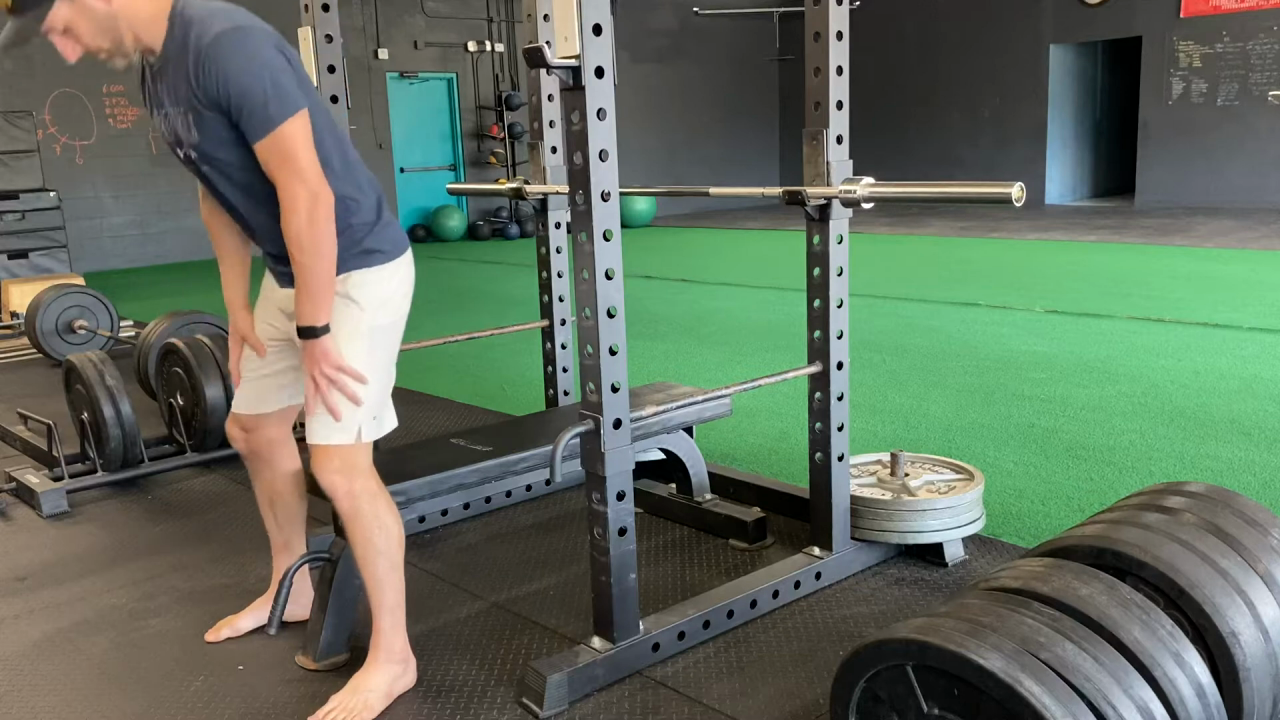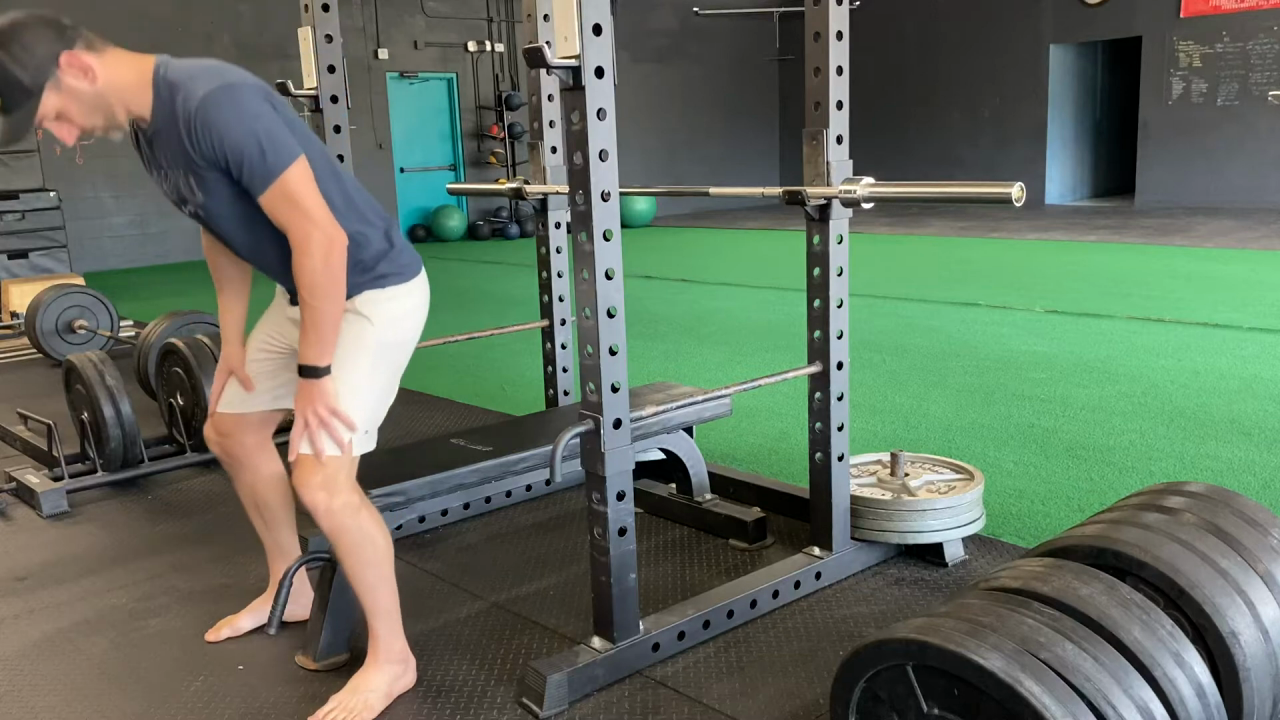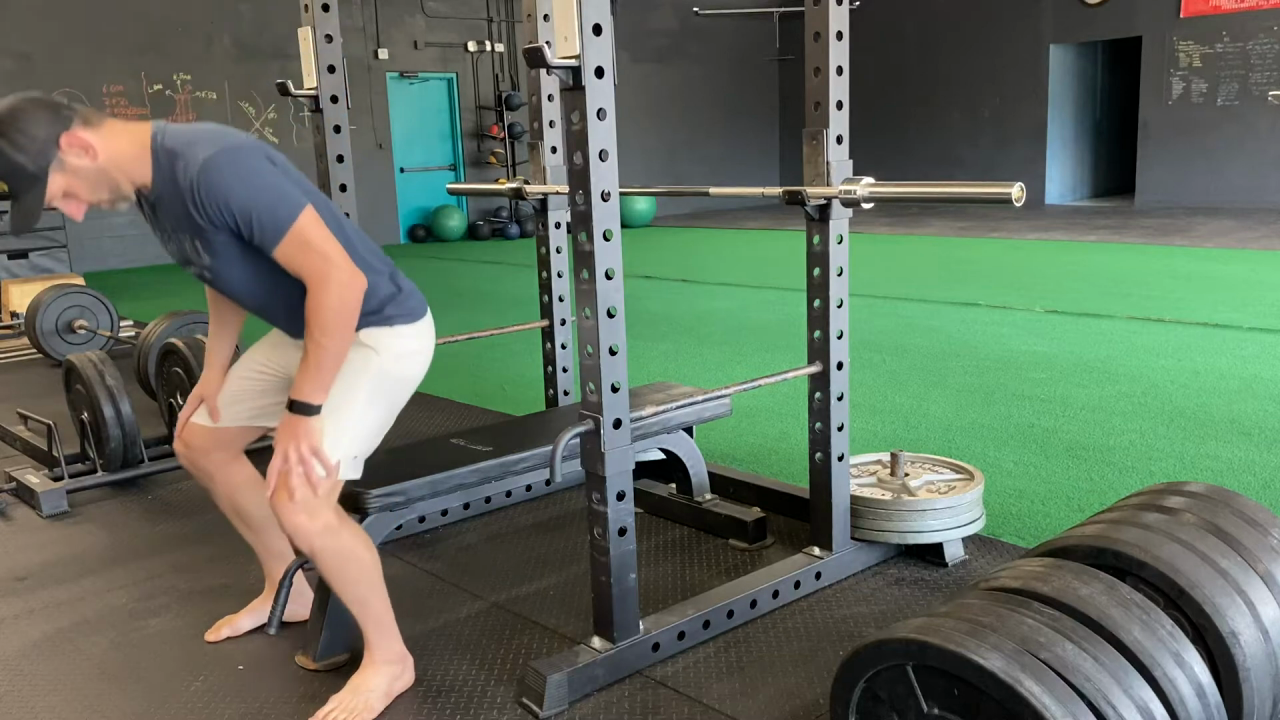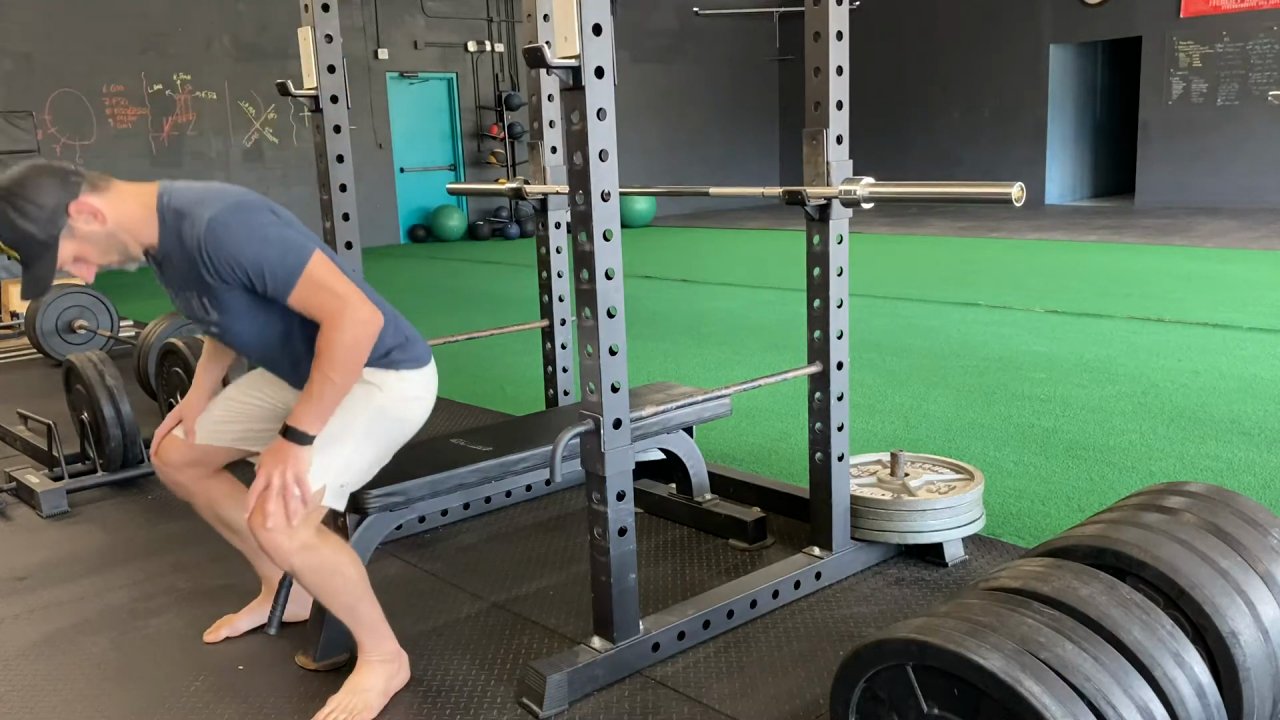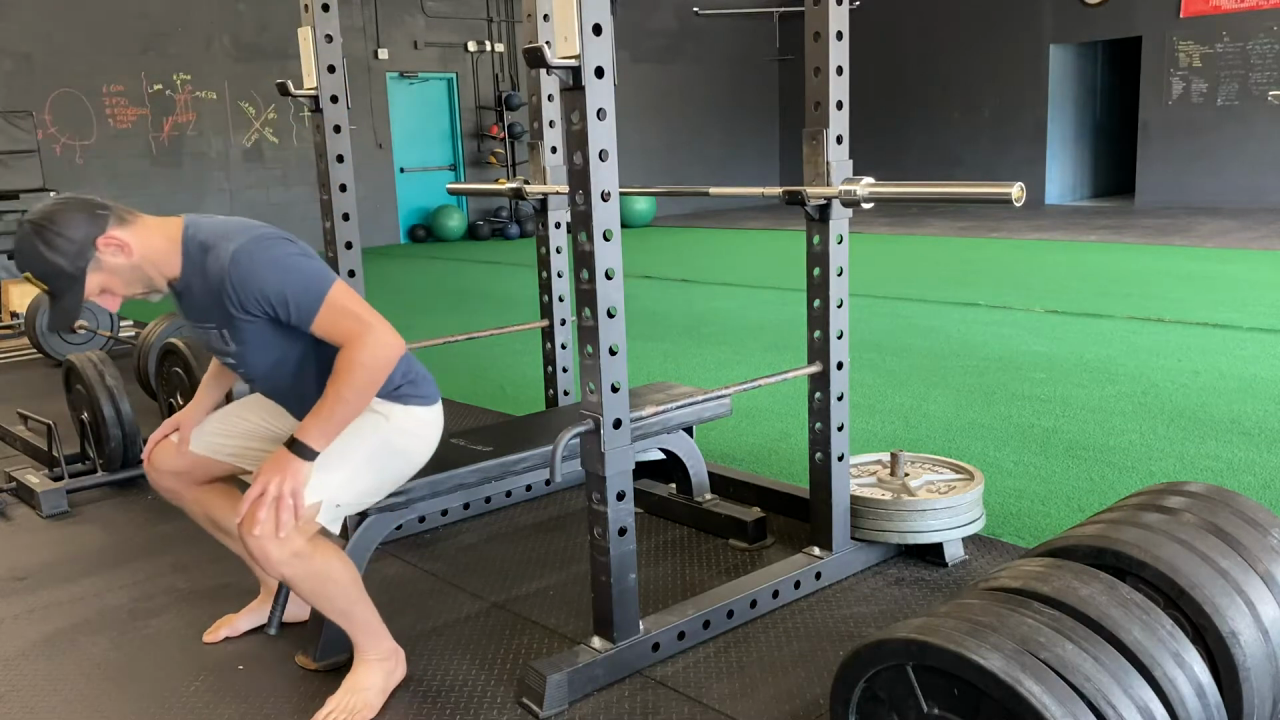
dt=0.2s
person 1, frame 1
right shoulder: (152, 62)
left elbow: (309, 192)
left wrist: (315, 330)
right wrist: (237, 306)
left hip: (357, 268)
right hip: (289, 272)
left knee: (339, 463)
right knee: (254, 431)
left ankle: (391, 657)
right ankle: (290, 589)
person 1, frame 2
left shoulder: (213, 102)
right shoulder: (144, 123)
left elbow: (318, 233)
left wrist: (313, 371)
right wrist: (233, 339)
left hip: (373, 288)
right hip: (304, 291)
left knee: (320, 477)
right knee: (230, 432)
left ankle: (391, 657)
right ankle: (288, 588)
person 1, frame 3
left shoulder: (213, 166)
right shoulder: (149, 181)
left elbow: (340, 279)
left wrist: (303, 409)
right wrist: (215, 368)
left hip: (379, 329)
right hip: (308, 328)
left knee: (297, 499)
right knee: (199, 441)
left ankle: (388, 658)
right ankle: (286, 591)
person 1, frame 4
left shoulder: (217, 223)
right shoulder: (157, 230)
left elbow: (356, 316)
left wrist: (297, 438)
right wrist: (201, 393)
left hip: (385, 373)
right hip: (306, 369)
left knee: (277, 519)
right knee: (176, 455)
left ankle: (383, 656)
right ankle: (282, 592)
person 1, frame 5
left shoulder: (241, 256)
right shoulder: (179, 261)
left elbow: (377, 341)
left wrist: (300, 452)
right wrist: (201, 407)
left hip: (392, 408)
left knee: (267, 528)
right knee: (168, 463)
left ankle: (380, 655)
right ankle: (281, 593)
